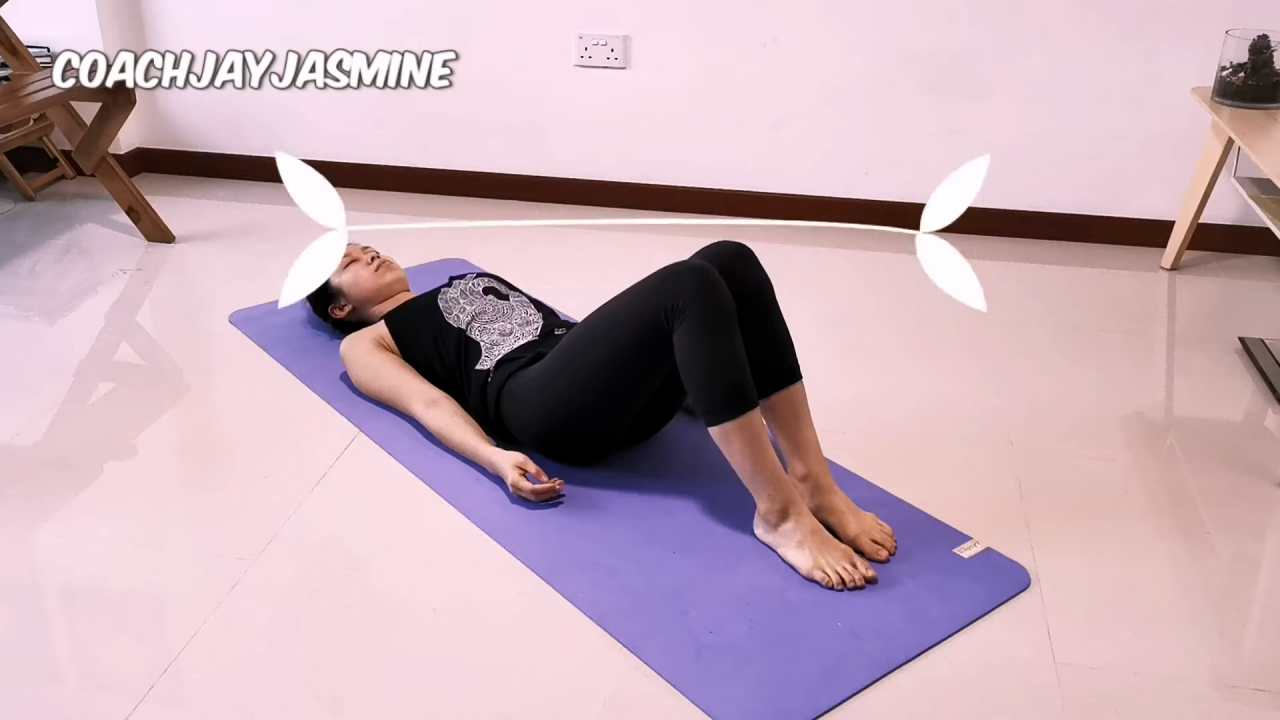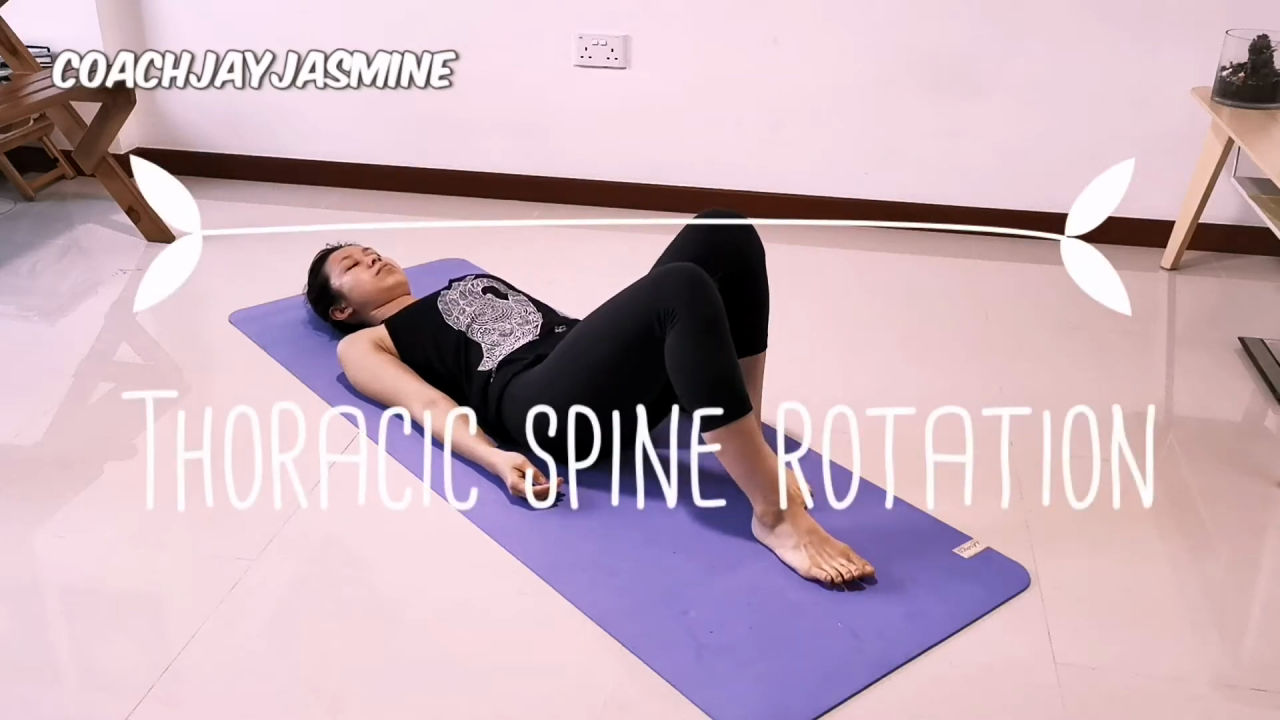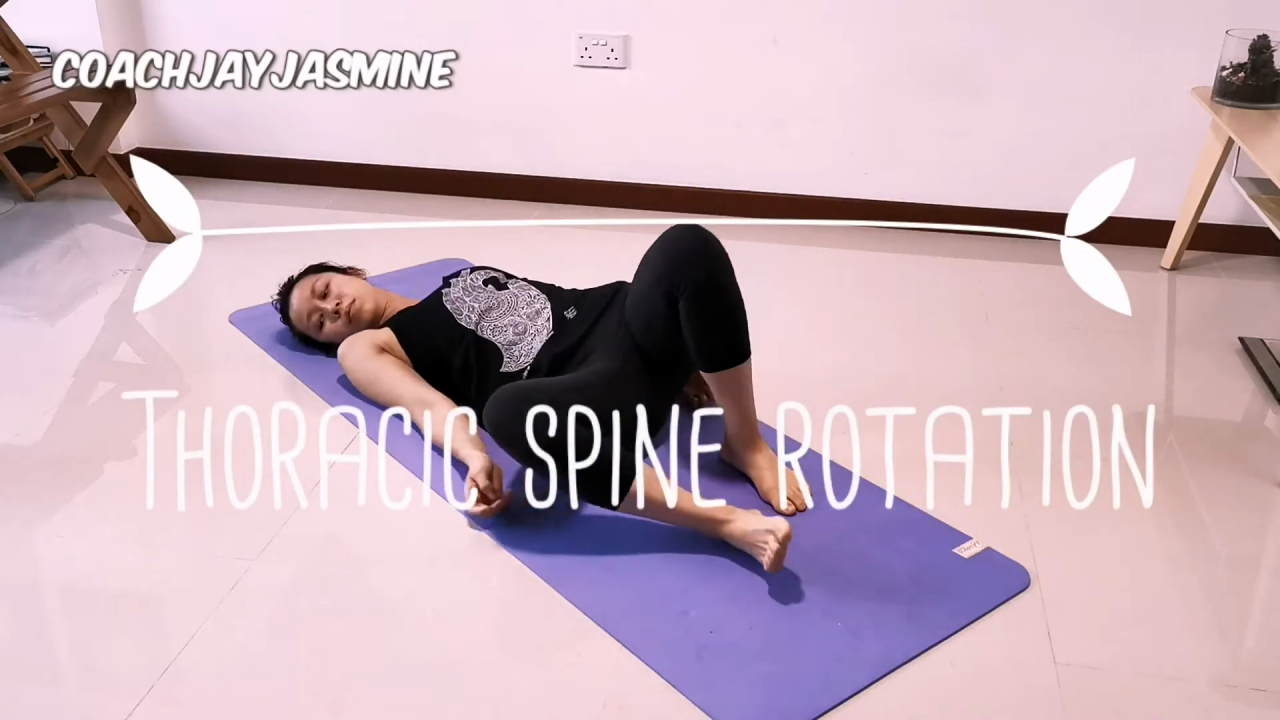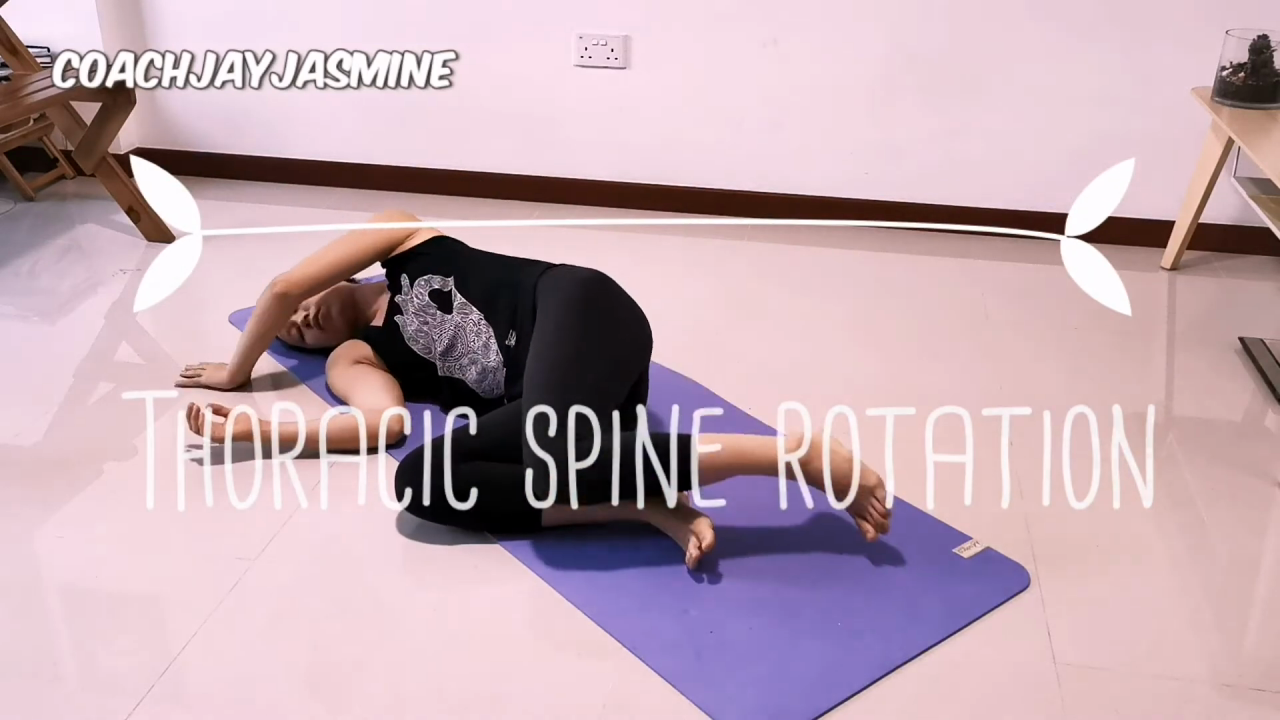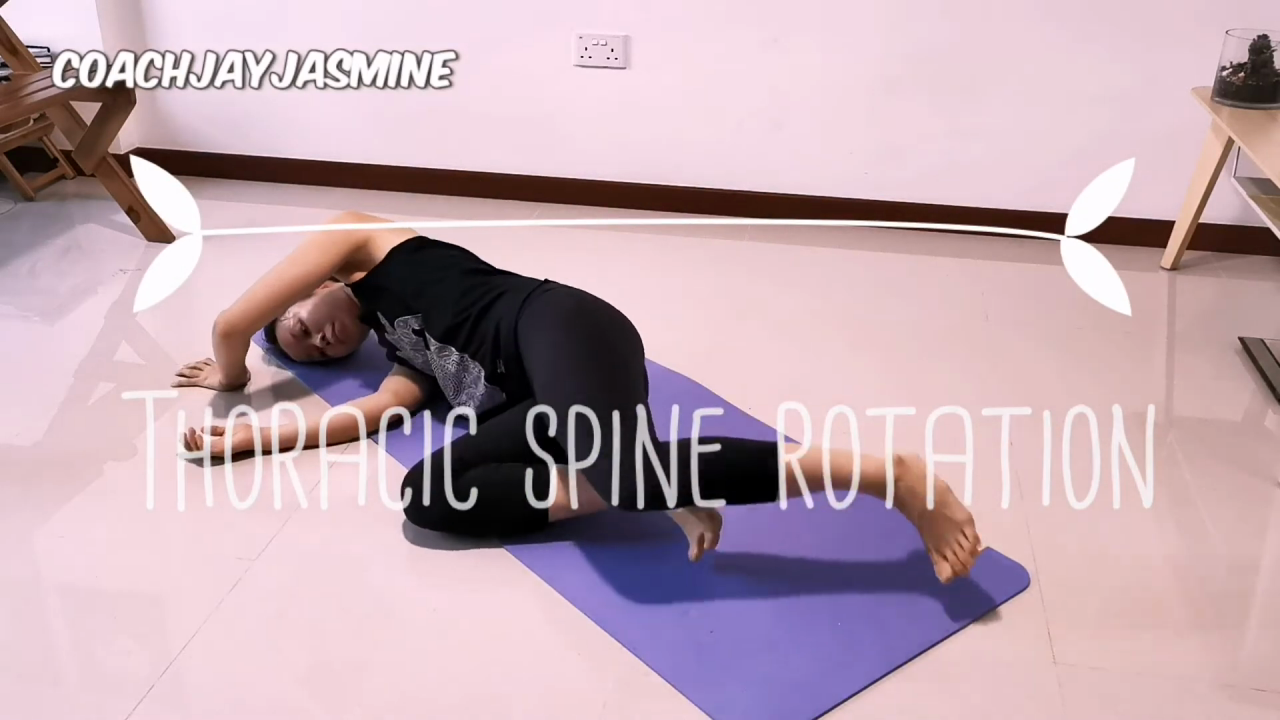
dt=1s
person 1, frame 1
left shoulder: (468, 281)
right shoulder: (366, 345)
right elbow: (427, 402)
right wrist: (494, 459)
left hip: (614, 387)
right hip: (543, 403)
left knee: (730, 260)
right knee: (689, 284)
left ankle: (813, 484)
right ankle: (779, 514)
person 1, frame 2
left shoulder: (470, 283)
right shoulder: (363, 347)
right elbow: (428, 405)
right wrist: (496, 459)
left hip: (612, 371)
right hip: (545, 398)
left knee: (725, 234)
right knee: (681, 288)
left ankle: (745, 440)
right ankle: (777, 517)
person 1, frame 3
left shoulder: (461, 277)
right shoulder: (364, 349)
right elbow: (430, 405)
left wrist: (689, 340)
right wrist: (473, 460)
right hip: (594, 388)
left knee: (685, 247)
right knee: (506, 411)
left ankle: (746, 442)
right ankle: (725, 521)
person 1, frame 4
left shoulder: (398, 237)
right shoulder: (350, 360)
left elbow: (280, 287)
right elbow: (387, 421)
left wrist: (241, 371)
right wrist: (253, 429)
left hip: (571, 305)
right hip: (541, 395)
left knee: (565, 459)
right knee: (419, 482)
left ankle: (799, 452)
right ankle: (647, 503)
person 1, frame 5
left shoulder: (348, 240)
right shoulder: (403, 361)
left elbow: (232, 324)
right elbow: (375, 412)
left wrist: (231, 373)
right wrist: (250, 437)
left hip: (562, 338)
right hip: (542, 408)
left knee: (631, 472)
right knee: (424, 493)
left ankle: (882, 469)
right ankle: (661, 494)
